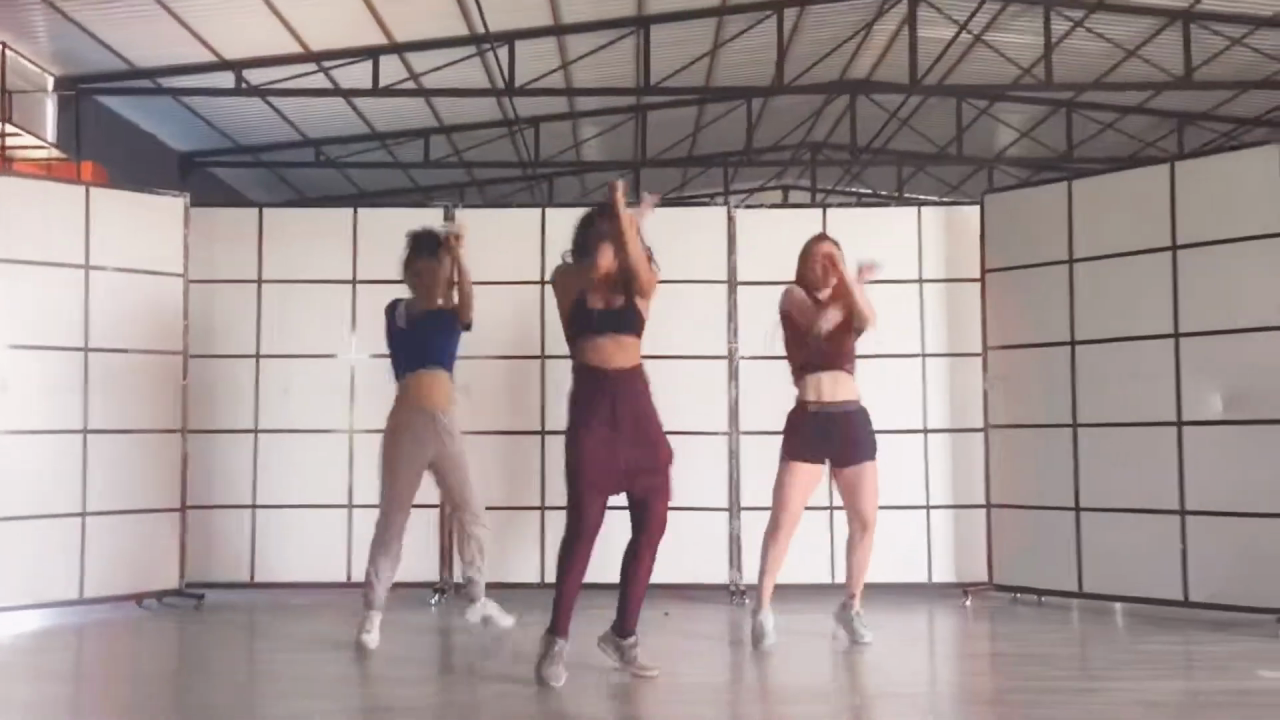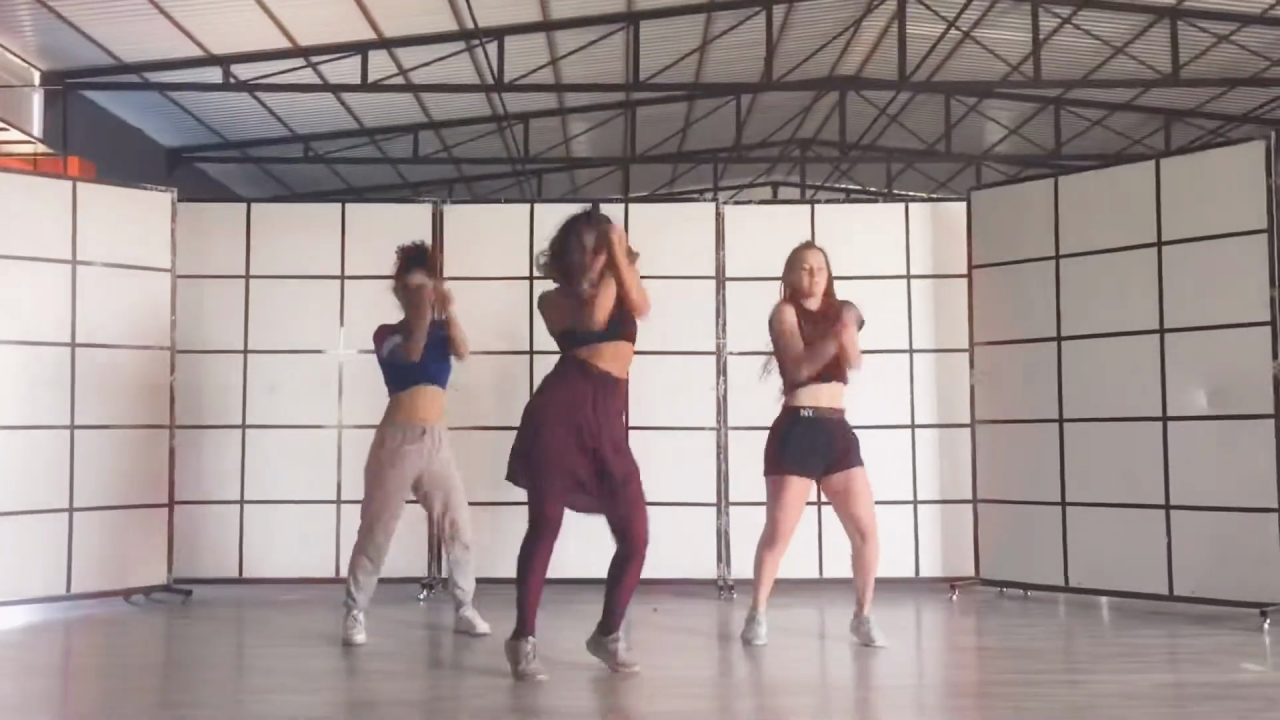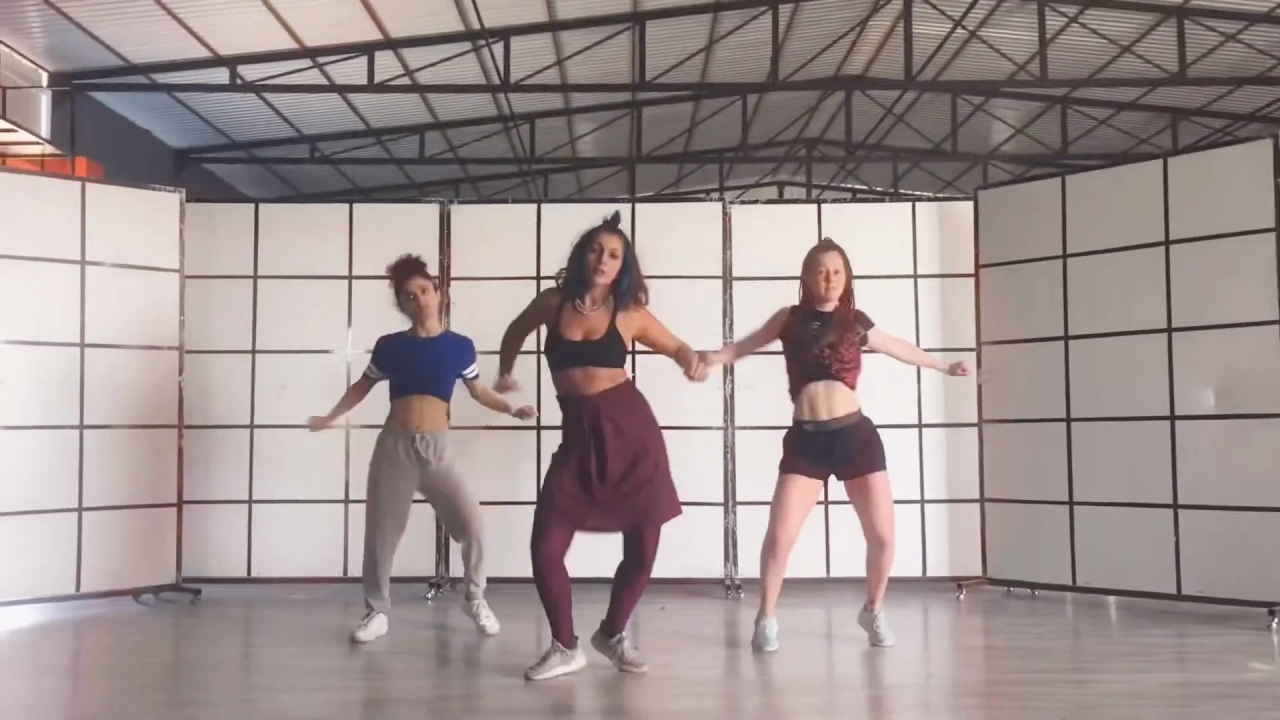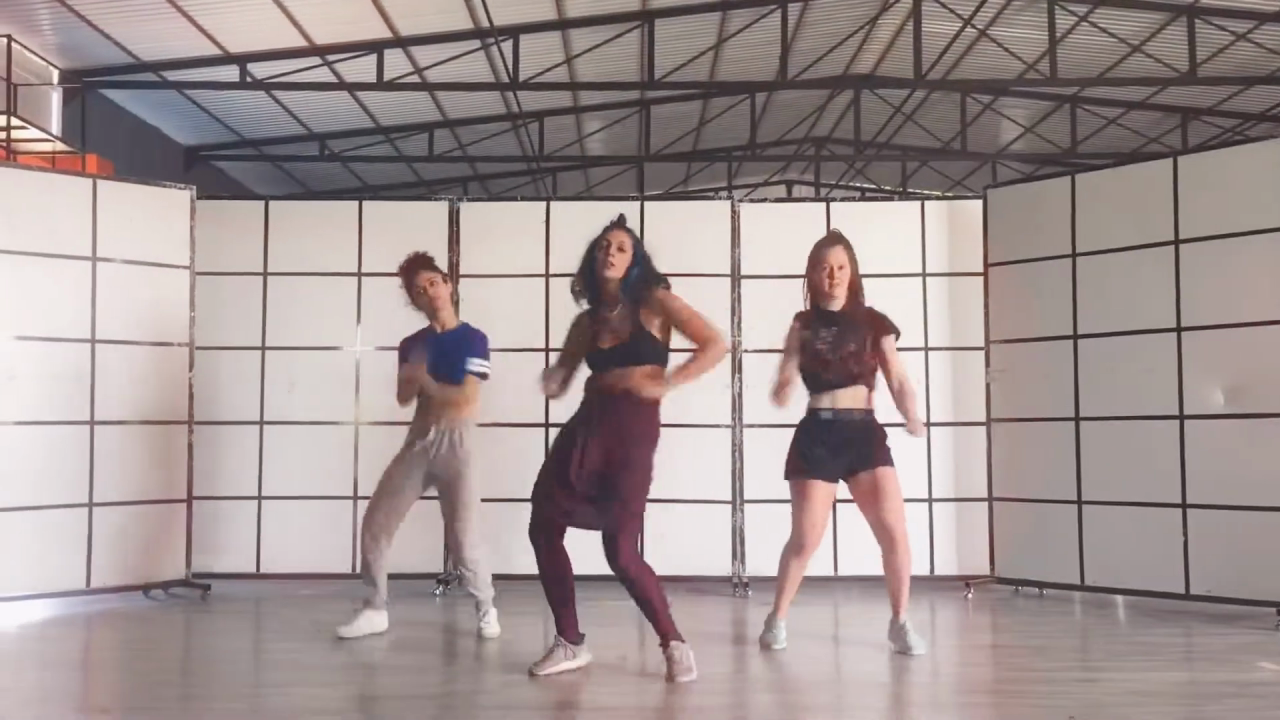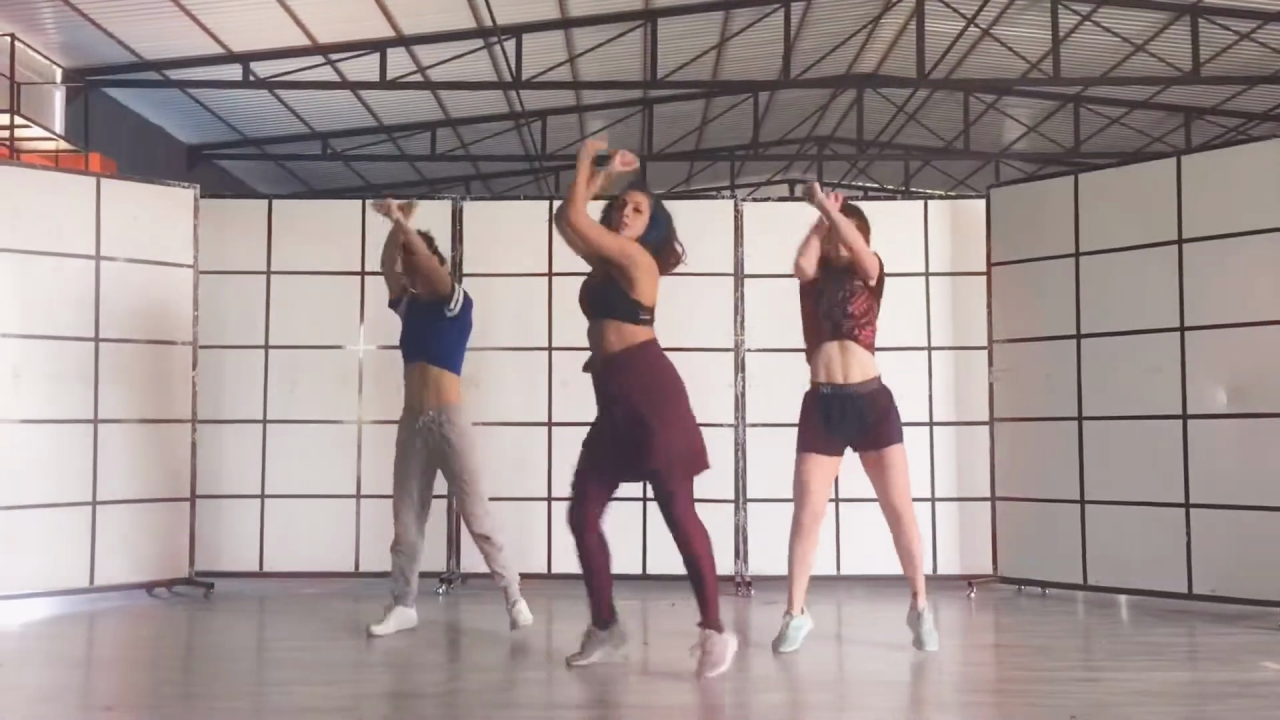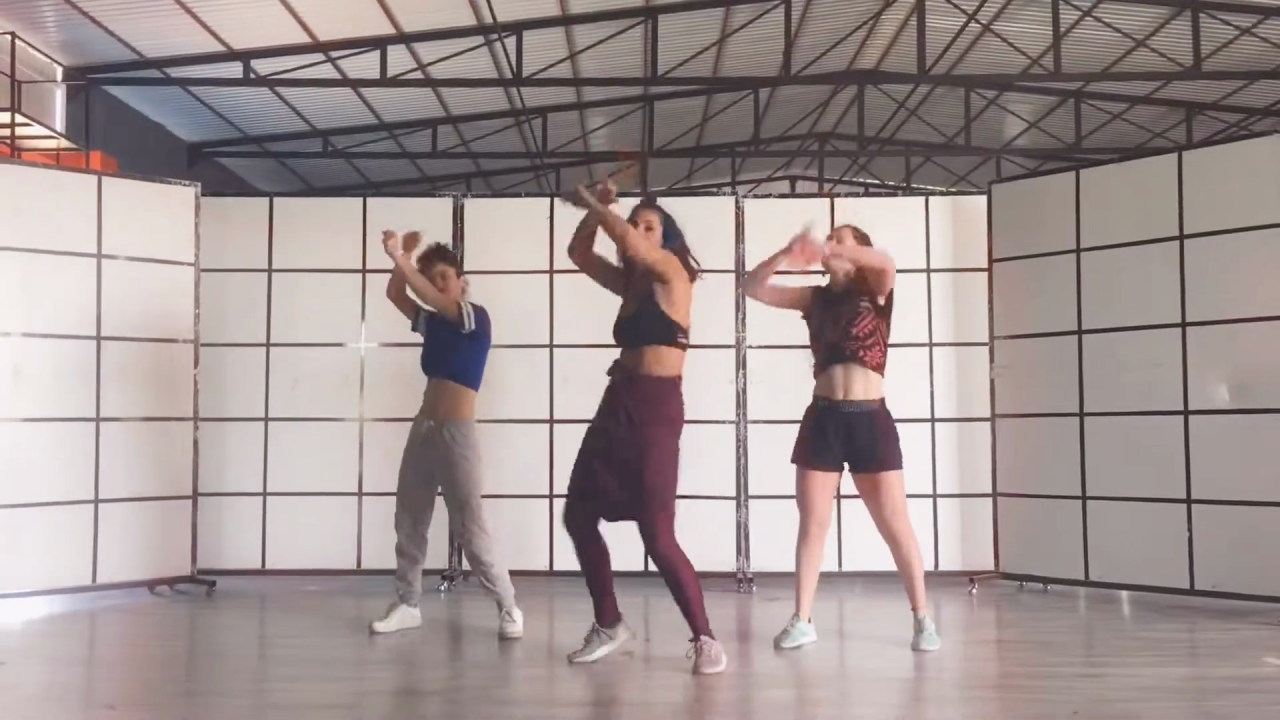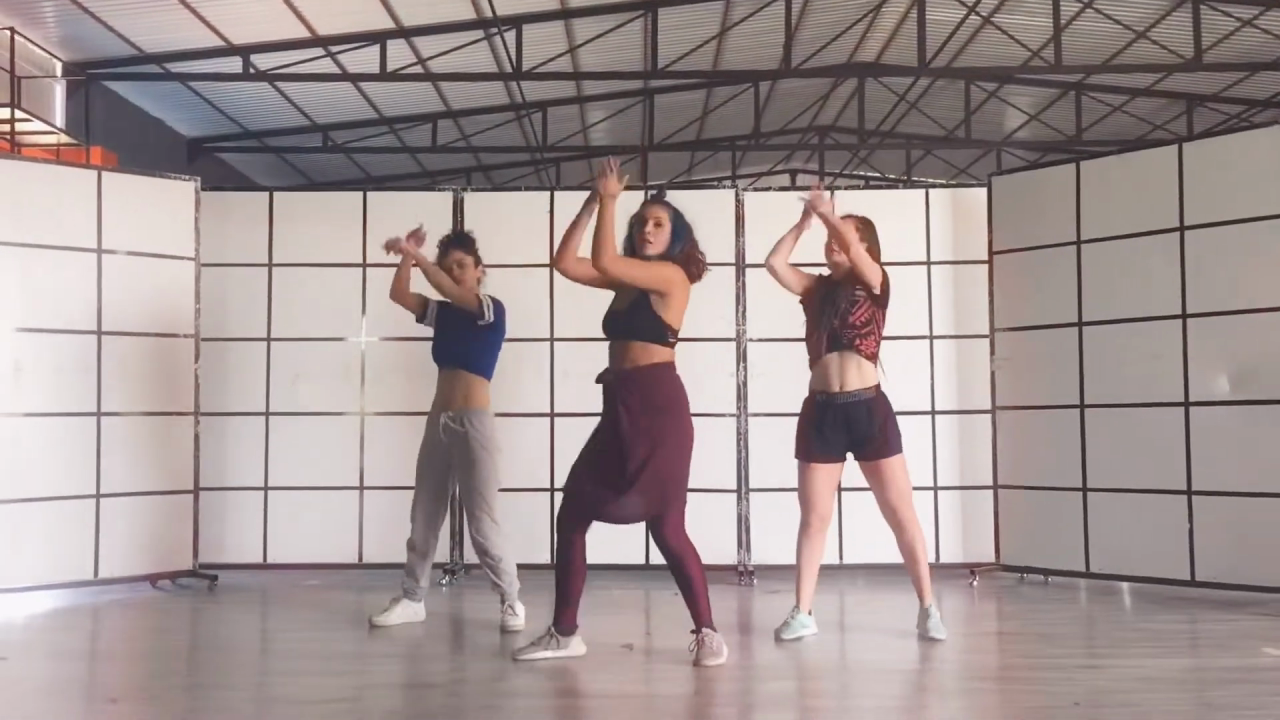
dt=0.3s
person 1, frame 1
left shoulder: (635, 286)
right shoulder: (568, 278)
left elbow: (642, 277)
right elbow: (597, 267)
left wrist: (628, 224)
right wrist: (613, 223)
left hip: (636, 405)
right hip: (592, 404)
left knee: (652, 519)
right knee: (584, 519)
left ankle: (623, 636)
right ankle: (556, 640)
person 1, frame 2
left shoulder: (620, 288)
right shoulder: (555, 299)
left elbow: (640, 306)
right elbow: (592, 317)
left wrist: (619, 251)
right wrist: (608, 267)
left hip: (608, 421)
right hip: (563, 410)
left knee: (636, 538)
right knee: (546, 523)
left ankle: (607, 635)
right ankle: (523, 640)
person 1, frame 3
left shoulder: (631, 314)
right shoulder: (553, 303)
left elbow: (677, 347)
right elbow: (516, 330)
left wrist: (693, 362)
right wrist: (503, 371)
left hip: (630, 429)
right hip: (579, 437)
left knee: (643, 545)
right knee: (546, 547)
left ankle: (611, 634)
right ankle: (566, 646)
person 1, frame 4
left shoulder: (656, 301)
right shoulder: (587, 321)
left elbow: (715, 344)
right elbow: (561, 379)
left wrist: (668, 381)
right wrist: (551, 380)
left hip: (633, 430)
right hip: (582, 431)
left knee: (621, 553)
right knee: (543, 534)
left ankle: (674, 643)
right ankle: (570, 642)
person 1, frame 5
left shoulder: (636, 259)
right shoulder: (607, 263)
left elbow: (573, 217)
right elbow: (567, 222)
left wrist: (587, 161)
right wrist: (602, 173)
left hip: (650, 386)
right hip: (615, 397)
left knee: (677, 509)
right knee: (581, 515)
left ankle: (714, 631)
right ankle: (604, 628)
person 1, frame 6
left shoulder: (673, 273)
right shoulder: (631, 283)
left elbow: (626, 239)
right elbow: (579, 252)
left wrist: (595, 205)
right wrist: (599, 207)
left hip: (655, 413)
right hip: (615, 411)
left knee: (659, 540)
right knee: (578, 518)
left ankle: (706, 639)
right ankle: (608, 625)
person 1, frame 7
left shoulder: (671, 275)
right shoulder: (627, 281)
left elbow: (603, 262)
right elbow: (564, 262)
left wrist: (608, 200)
right wrist: (590, 203)
left hip: (660, 406)
right hip: (618, 409)
left knee: (666, 528)
right knee: (571, 518)
left ankle: (707, 632)
right ankle: (564, 632)
person 2, frame 1
left shoulder: (849, 309)
right shoulder: (794, 299)
left elbow: (867, 318)
right elbow: (820, 322)
left wrist: (851, 283)
right wrist: (849, 287)
left hip: (851, 420)
right hip: (807, 421)
left knee: (865, 520)
right knee: (783, 519)
left ankle: (850, 607)
right ankle: (762, 609)
person 2, frame 2
left shoulder: (842, 312)
right shoulder: (785, 312)
left elbow: (853, 362)
right elbow: (799, 367)
left wrist: (844, 335)
right wrist: (832, 341)
left hip: (837, 430)
right hip: (796, 428)
left knee: (865, 528)
right knee: (778, 531)
left ankle: (863, 614)
right ankle: (757, 613)
person 2, frame 3
left shoulder: (857, 324)
right shoulder: (790, 318)
left elbow: (901, 348)
right elbow: (746, 344)
left wrist: (943, 367)
right wrist: (714, 358)
left hip: (855, 435)
right hip: (806, 439)
left knee: (883, 535)
right knee: (779, 536)
left ankle: (872, 610)
right ankle: (766, 617)
person 2, frame 4
left shoulder: (874, 322)
right shoulder: (802, 325)
left elbow: (900, 381)
right elbow: (781, 393)
left wrist: (911, 416)
right wrist: (784, 382)
left hip: (863, 433)
right hip: (816, 435)
left knee: (894, 533)
right knee: (806, 538)
left ankle: (900, 622)
right ankle: (778, 617)
person 2, frame 5
left shoulder: (869, 269)
right shoulder: (816, 272)
left elbow: (856, 248)
right elbow: (803, 261)
left wrist: (830, 208)
right wrist: (823, 213)
left hip: (870, 401)
right hip: (822, 404)
left knee: (900, 510)
right knee: (807, 513)
left ankle: (920, 607)
right ankle: (796, 613)
person 2, frame 6
left shoulder: (876, 291)
right shoulder: (816, 298)
left elbow: (885, 262)
right elbow: (753, 288)
left wrist: (831, 250)
right wrist: (786, 255)
left hip: (870, 421)
right hip: (823, 420)
left knee: (896, 526)
right knee: (813, 524)
left ankle: (922, 618)
right ankle: (802, 620)
person 2, frame 7
left shoulder: (875, 282)
right shoulder: (816, 288)
left elbow: (852, 250)
right elbow: (774, 262)
left wrist: (825, 211)
right wrist: (805, 220)
left hip: (868, 408)
right hip: (821, 410)
left knee: (901, 514)
right knee: (815, 516)
left ankle: (928, 606)
right ankle: (802, 612)
person 3, frame 1
left shoulder: (451, 317)
right shoulder: (397, 311)
left elbow: (467, 305)
right elbow: (428, 296)
left wrist: (458, 255)
right wrist: (445, 251)
left hip: (443, 427)
right hip: (407, 426)
left knee: (470, 514)
right knee: (393, 521)
left ankle: (478, 601)
right ankle: (372, 615)
person 3, frame 2
left shoulder: (442, 331)
right shoulder: (388, 334)
left elbow: (462, 351)
right elbow: (411, 353)
left wrist: (446, 305)
right wrist: (425, 307)
left hip: (436, 442)
right hip: (396, 440)
left knee: (458, 529)
right knee: (375, 532)
left ankle: (464, 609)
right ankle: (355, 614)
person 3, frame 3
left shoulder: (460, 346)
right shoulder: (390, 346)
left elbow: (478, 391)
right elbow: (362, 385)
left wrist: (513, 408)
right wrist: (332, 414)
left hip: (437, 451)
right hip: (393, 448)
left knee: (472, 525)
right knee: (380, 539)
left ankle: (476, 602)
right ankle: (377, 613)
person 3, frame 4
left shoulder: (473, 339)
right shoulder: (412, 345)
left elbow: (468, 398)
right elbow: (404, 398)
left wrist: (428, 383)
right wrist: (411, 379)
left hip: (454, 442)
right hip: (417, 440)
left knee: (462, 537)
right knee: (376, 525)
left ankle: (486, 609)
right ankle: (375, 609)
person 3, frame 5
left shoulder: (458, 304)
right shoulder: (408, 307)
left elbow: (432, 267)
right elbow: (388, 268)
left wrist: (404, 225)
right wrist: (397, 226)
left hip: (448, 421)
right hip: (412, 423)
left knee: (476, 515)
right knee: (407, 520)
left ankle: (514, 597)
right ankle: (403, 607)
person 3, frame 6
left shoulder: (476, 318)
right shoulder: (433, 324)
left elbow: (437, 298)
right elbow: (396, 294)
left wrist: (402, 260)
right wrist: (402, 258)
left hip: (457, 433)
right hip: (422, 430)
left knee: (470, 529)
right knee: (409, 523)
left ankle: (508, 607)
right ankle: (408, 604)
person 3, frame 7
left shoulder: (492, 308)
right shoulder: (443, 312)
left elbow: (454, 293)
right elbow: (398, 295)
left wrist: (413, 255)
right wrist: (408, 255)
left hip: (474, 424)
right hip: (438, 423)
left knee: (481, 519)
right knee: (424, 515)
left ankle: (511, 600)
right ankle: (411, 599)
